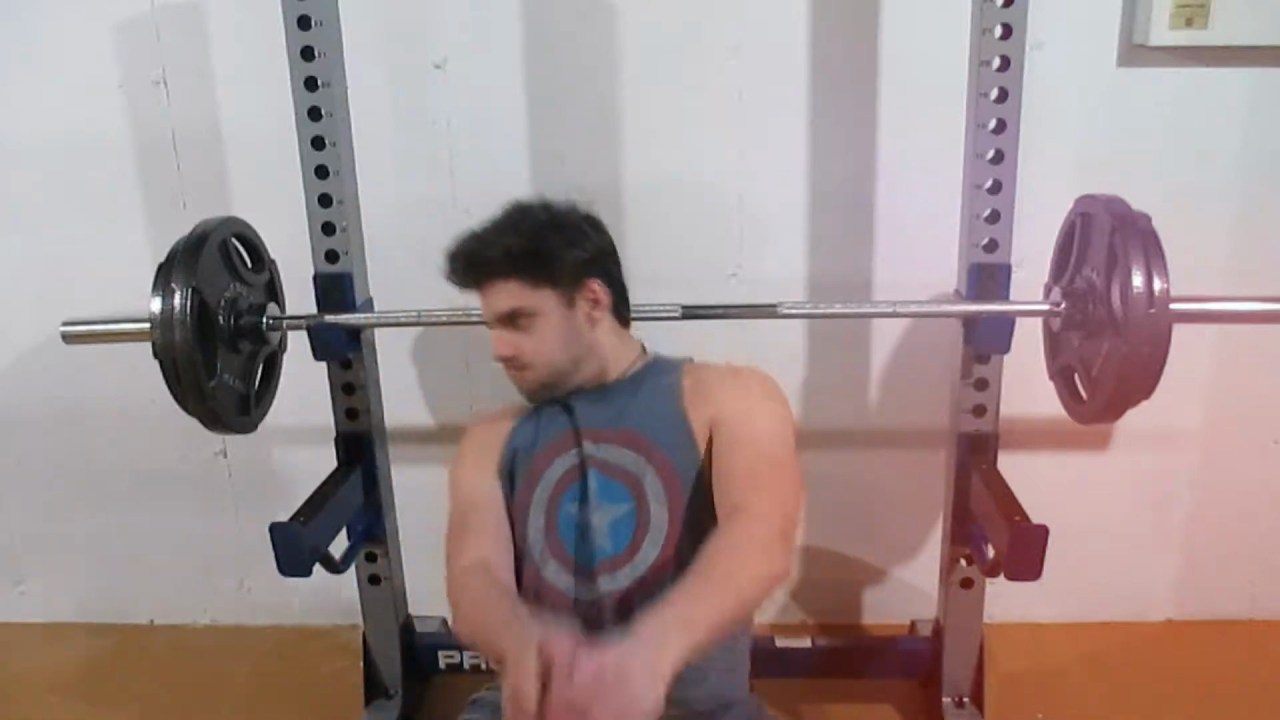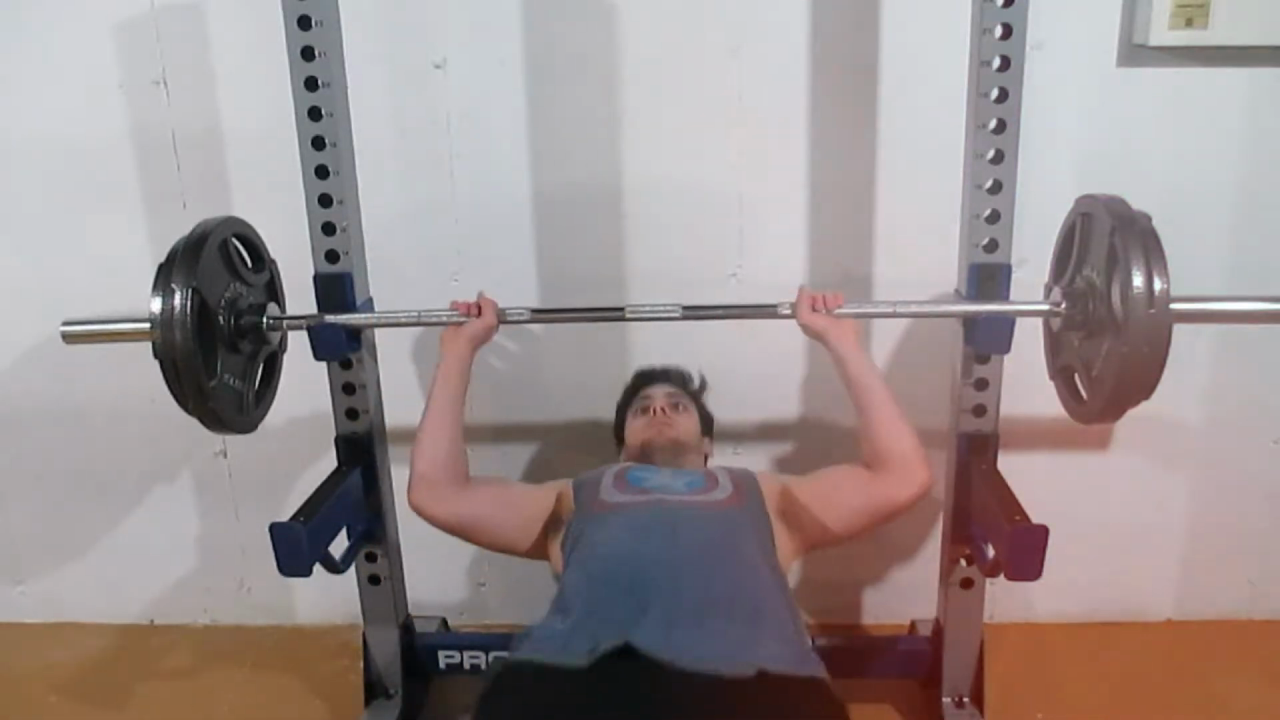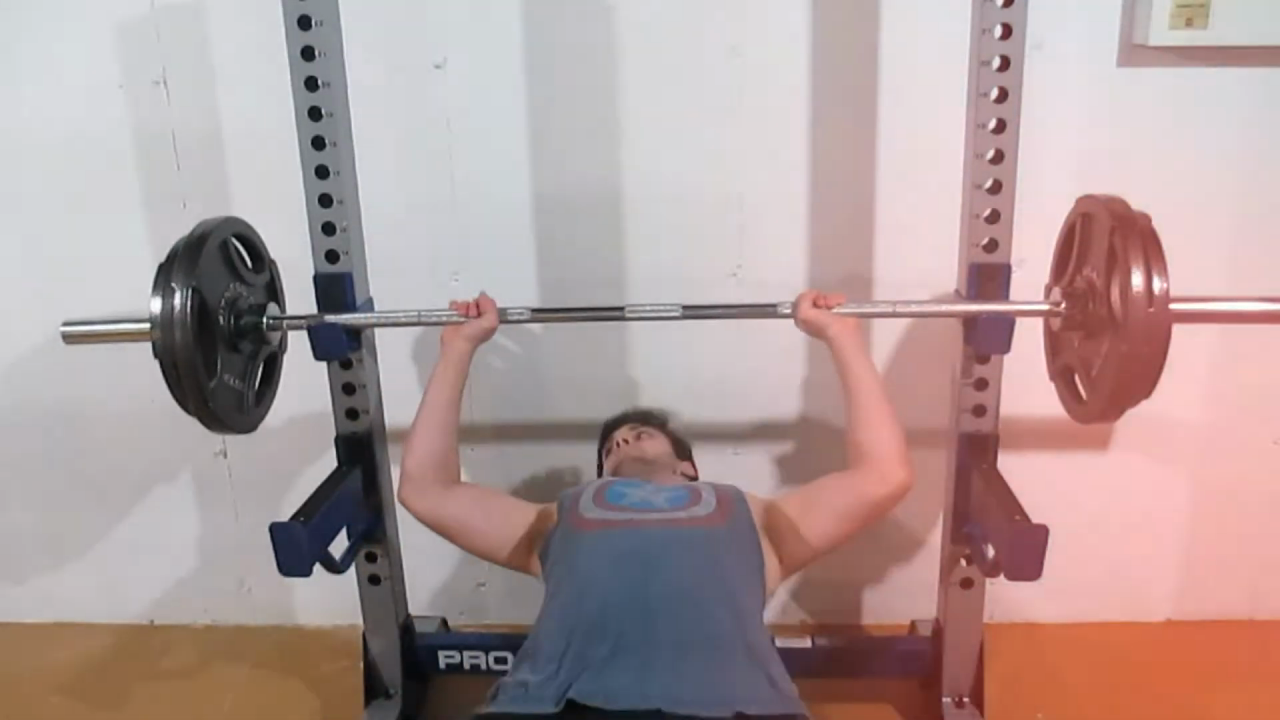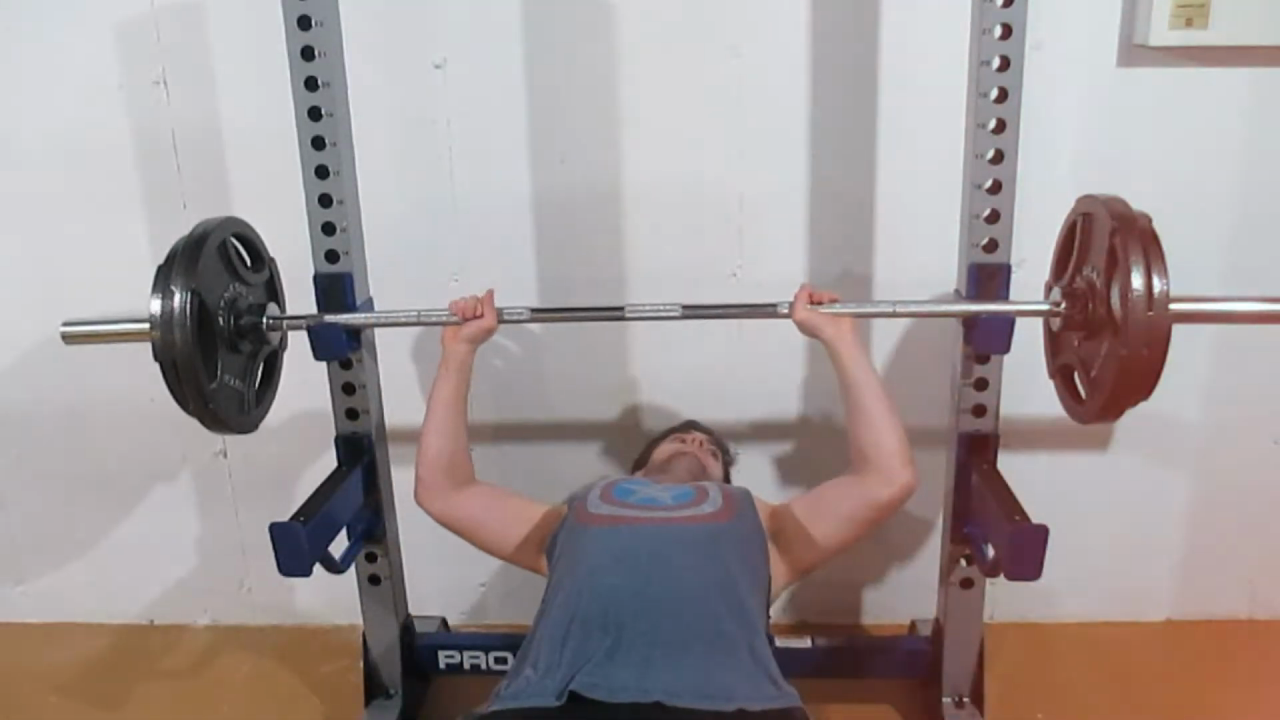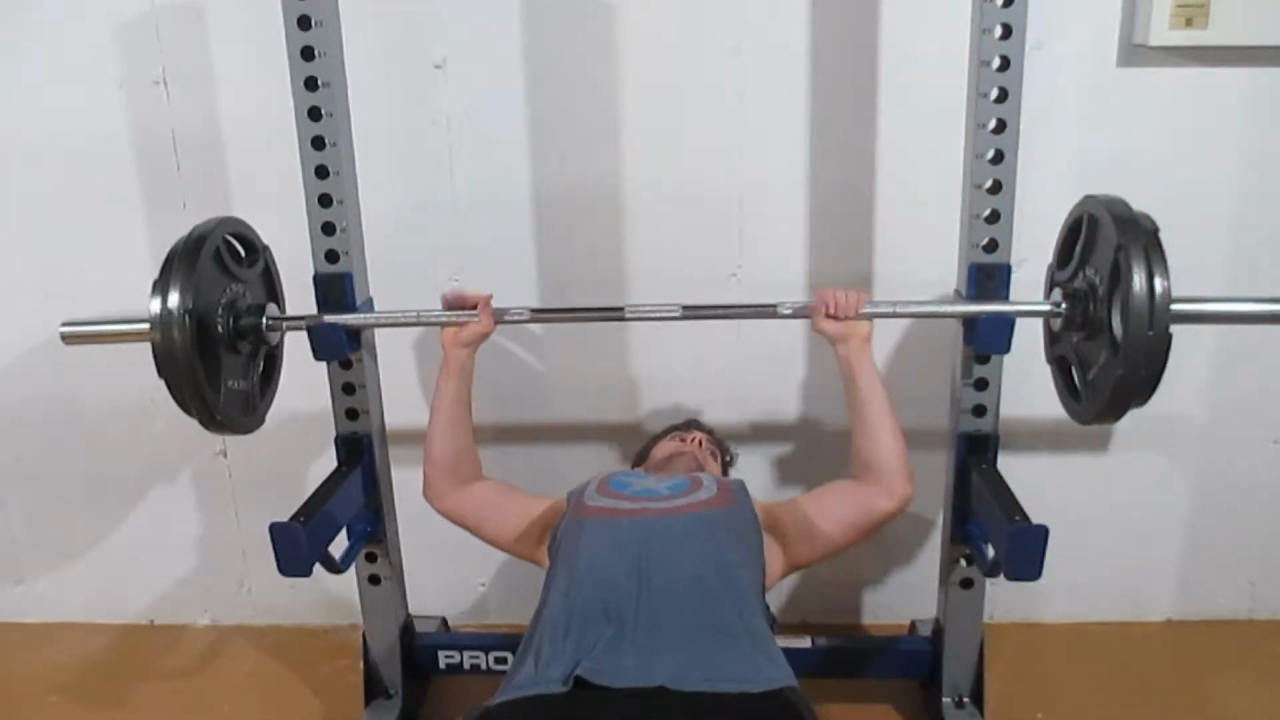
dt=1s
person 1, frame 1
left shoulder: (727, 397)
right shoulder: (492, 441)
left elbow: (762, 541)
right elbow: (472, 586)
left wrist: (653, 654)
right wrist: (529, 643)
person 1, frame 2
left shoulder: (761, 496)
right shoulder: (574, 499)
left elbow: (901, 477)
right elbow: (437, 493)
left wrist: (842, 344)
right wrist: (460, 351)
left hip: (745, 676)
right hip: (577, 671)
person 1, frame 3
left shoulder: (747, 517)
right shoulder: (560, 520)
left elbow: (882, 476)
right elbow: (426, 488)
left wrist: (842, 337)
right wrist: (459, 349)
person 1, frame 4
left shoulder: (756, 522)
right shoulder: (571, 518)
left elbow: (887, 479)
right elbow: (442, 489)
left wrist: (839, 339)
right wrist: (460, 350)
person 1, frame 5
left shoulder: (752, 519)
right shoulder: (573, 513)
left elbow: (884, 488)
right elbow: (451, 485)
left wrist: (852, 346)
right wrist: (459, 352)
